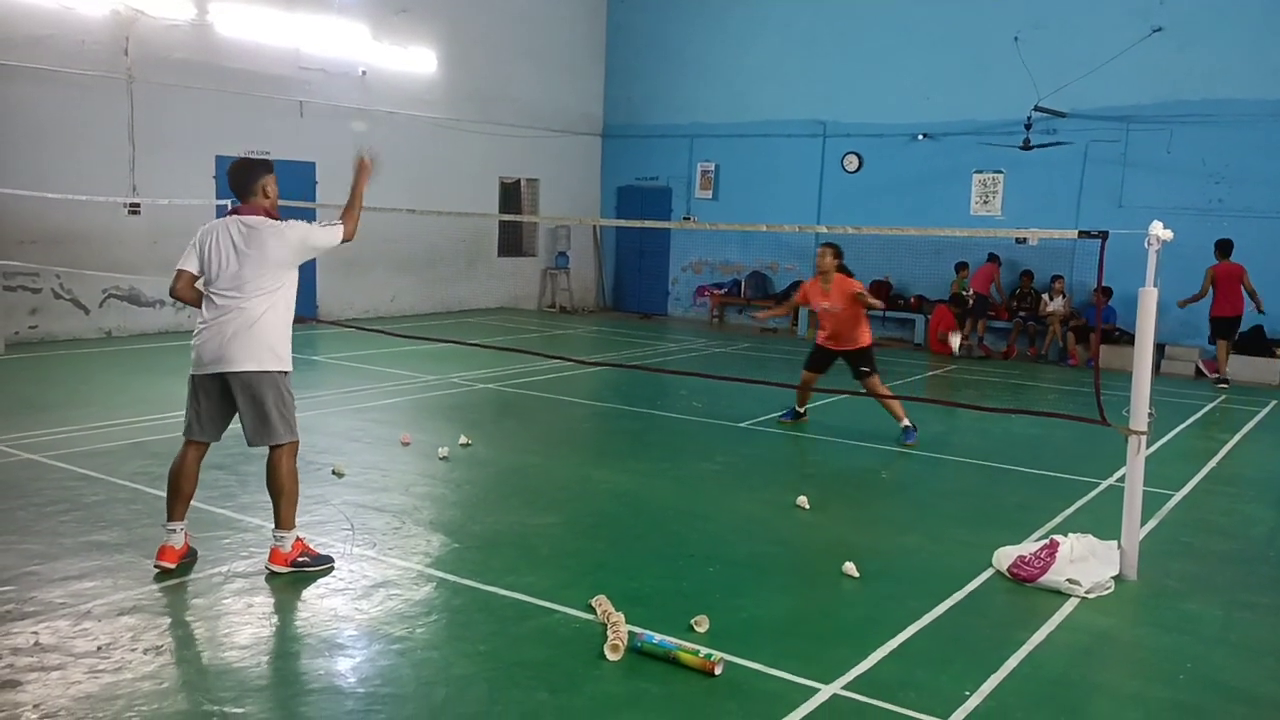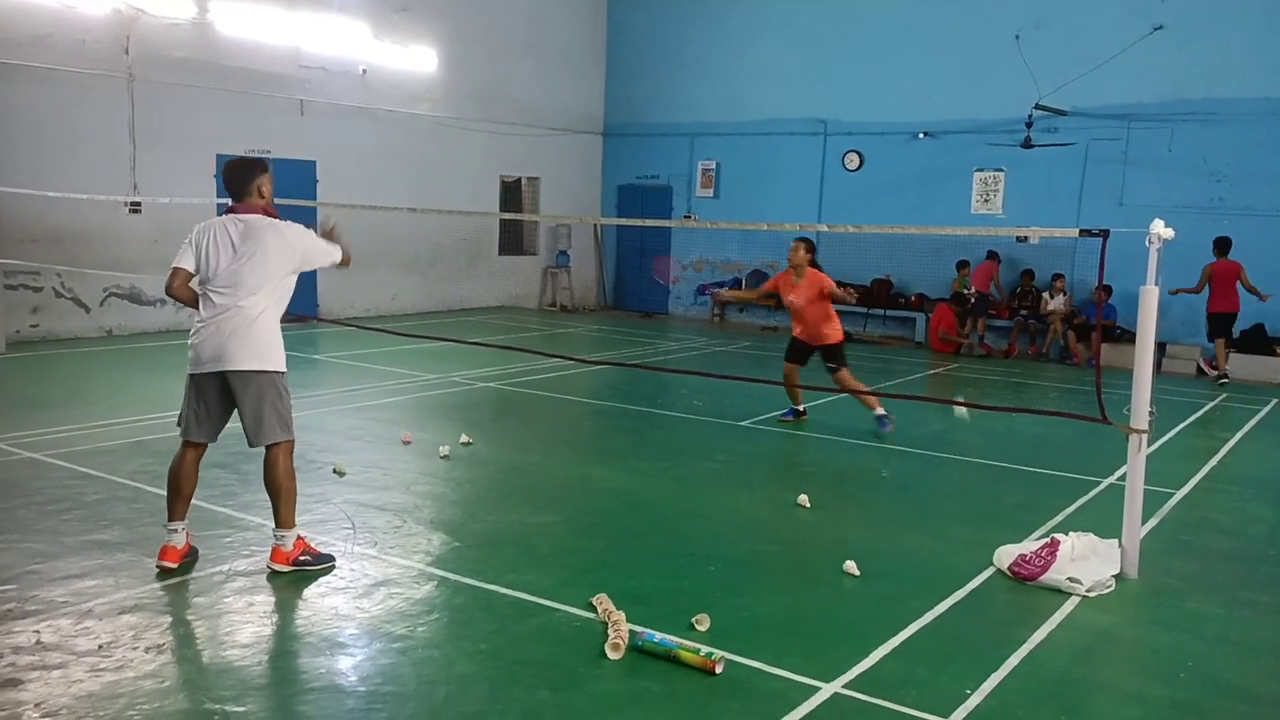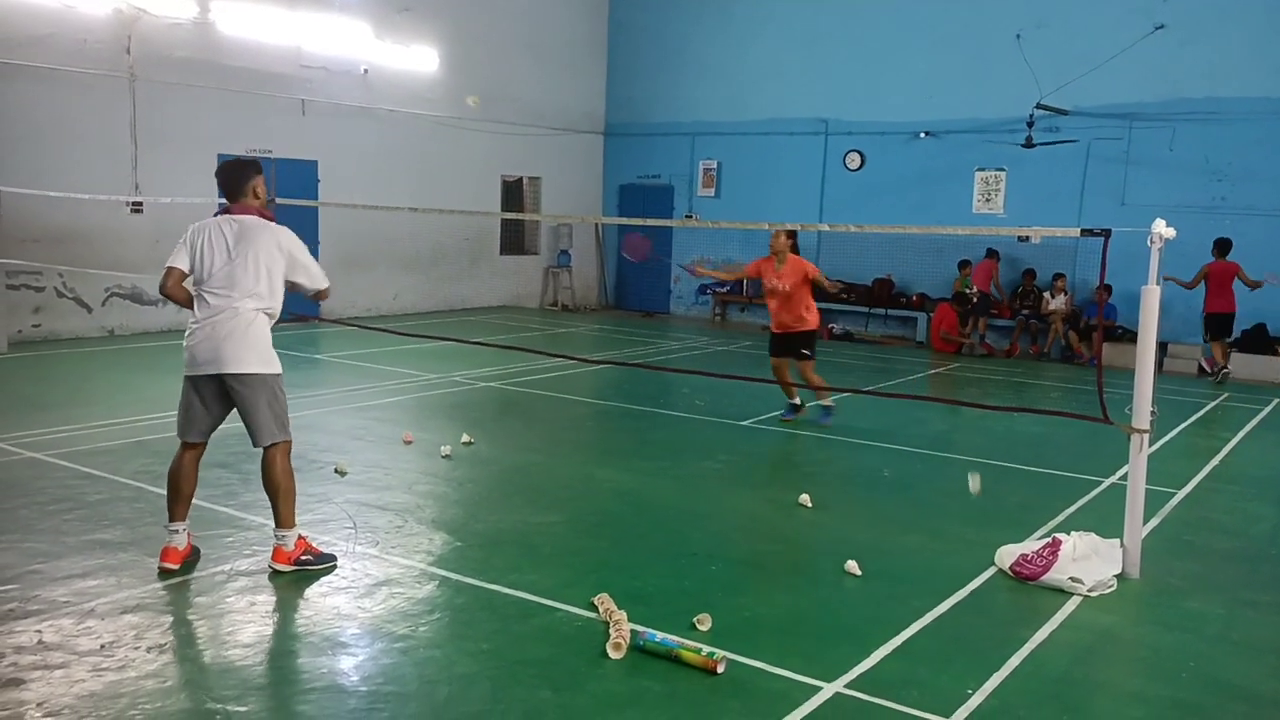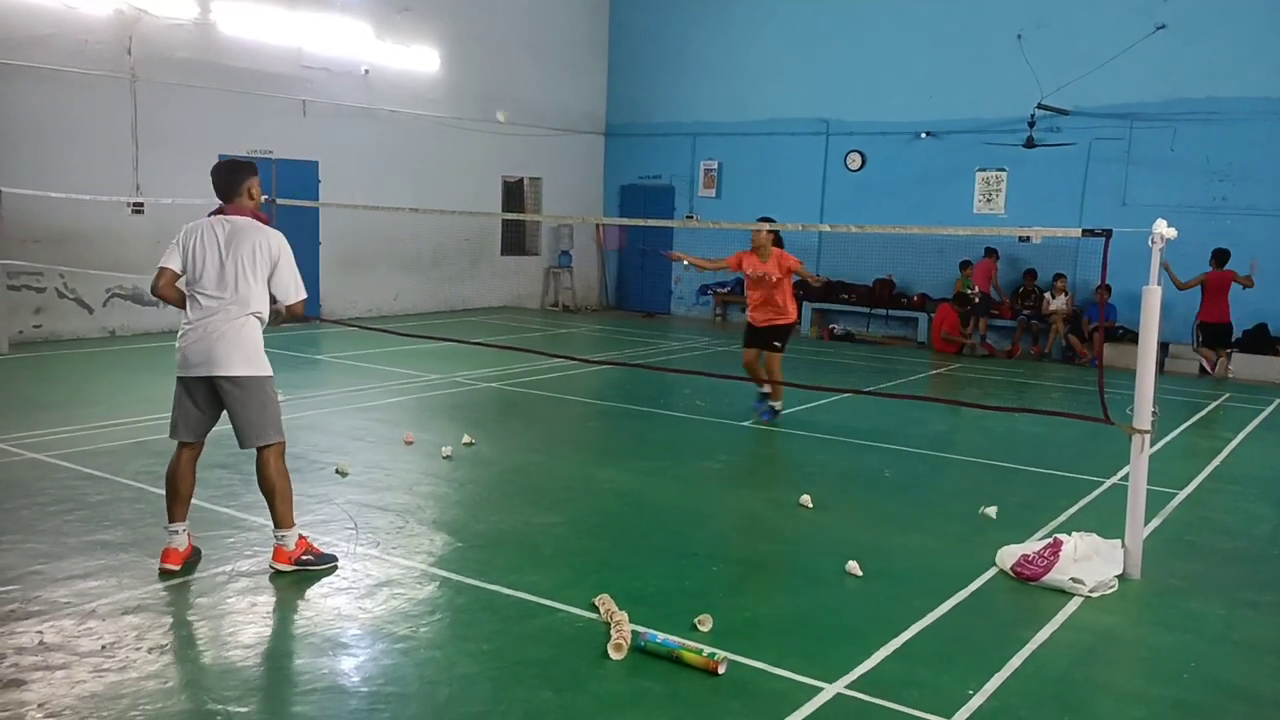
dt=0.1s
person 1, frame 1
left shoulder: (209, 232)
right shoulder: (288, 234)
left elbow: (179, 289)
right elbow: (348, 228)
right wrist: (361, 179)
left hip: (208, 354)
right hip: (257, 358)
left knee: (194, 444)
right knee: (283, 446)
left ankle: (173, 542)
right ankle: (285, 547)
person 1, frame 2
left shoulder: (205, 231)
right shoulder: (287, 234)
left elbow: (176, 287)
right elbow: (342, 258)
right wrist: (331, 238)
left hip: (207, 352)
right hip: (255, 355)
left knee: (192, 445)
right knee: (279, 445)
left ankle: (174, 542)
right ankle: (286, 546)
person 1, frame 3
left shoulder: (199, 232)
right shoulder: (279, 237)
left elbow: (169, 286)
right elbow: (321, 291)
right wrist: (288, 279)
left hip: (202, 354)
right hip: (250, 358)
left knee: (190, 446)
right knee: (277, 445)
left ankle: (176, 543)
right ankle: (288, 546)
person 1, frame 4
left shoulder: (192, 232)
right shoulder: (270, 239)
left elbow: (161, 287)
right elbow: (294, 308)
right wrist: (269, 314)
left hip: (194, 355)
right hip: (241, 357)
left knee: (188, 447)
right knee: (270, 448)
left ankle: (176, 544)
right ankle: (288, 545)
person 2, frame 1
left shoulder: (849, 285)
right shoulder: (809, 286)
left elbow: (878, 304)
right elbow: (788, 307)
left wrist: (869, 301)
right wrist: (765, 314)
left hip: (856, 343)
right hip: (826, 341)
left knee: (874, 387)
right knee: (806, 380)
left ankle: (906, 426)
right ankle: (798, 411)
person 2, frame 2
left shoulder: (819, 280)
right shoulder: (782, 278)
left elbow: (845, 298)
right elbow: (755, 294)
left wrist: (847, 297)
right wrist: (727, 294)
left hip: (828, 336)
right hip: (802, 335)
left knee: (845, 381)
right knee: (788, 373)
left ankle: (880, 414)
right ankle: (798, 408)
person 2, frame 3
left shoulder: (801, 266)
right shoulder: (763, 264)
left elbow: (825, 284)
right elbow: (733, 276)
left wrist: (831, 287)
right wrist: (704, 272)
left hip: (804, 325)
right hip: (778, 325)
left knee: (805, 371)
right knee: (777, 367)
left ankle: (825, 404)
right ankle: (795, 403)
person 2, frame 4
left shoulder: (784, 259)
right shoulder: (745, 257)
left elbow: (806, 275)
right elbow: (714, 265)
left wrist: (813, 280)
right wrist: (685, 258)
left hip: (781, 318)
right hip: (756, 317)
left knee: (771, 363)
right knee: (748, 361)
left ankle: (775, 405)
right ankle: (765, 390)
